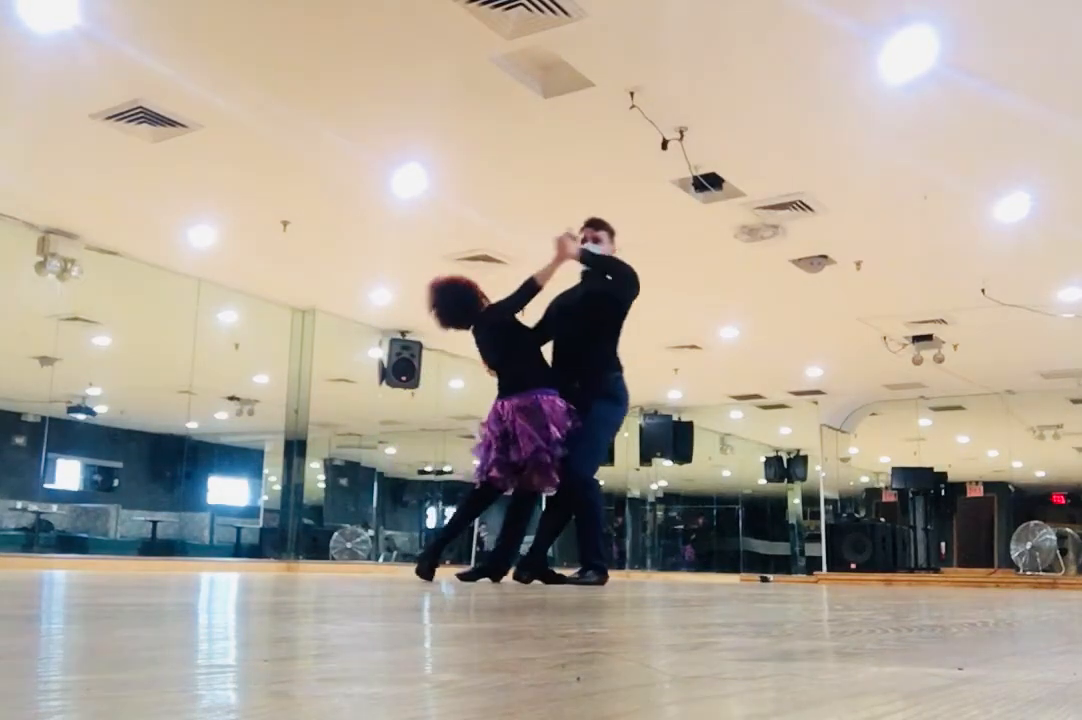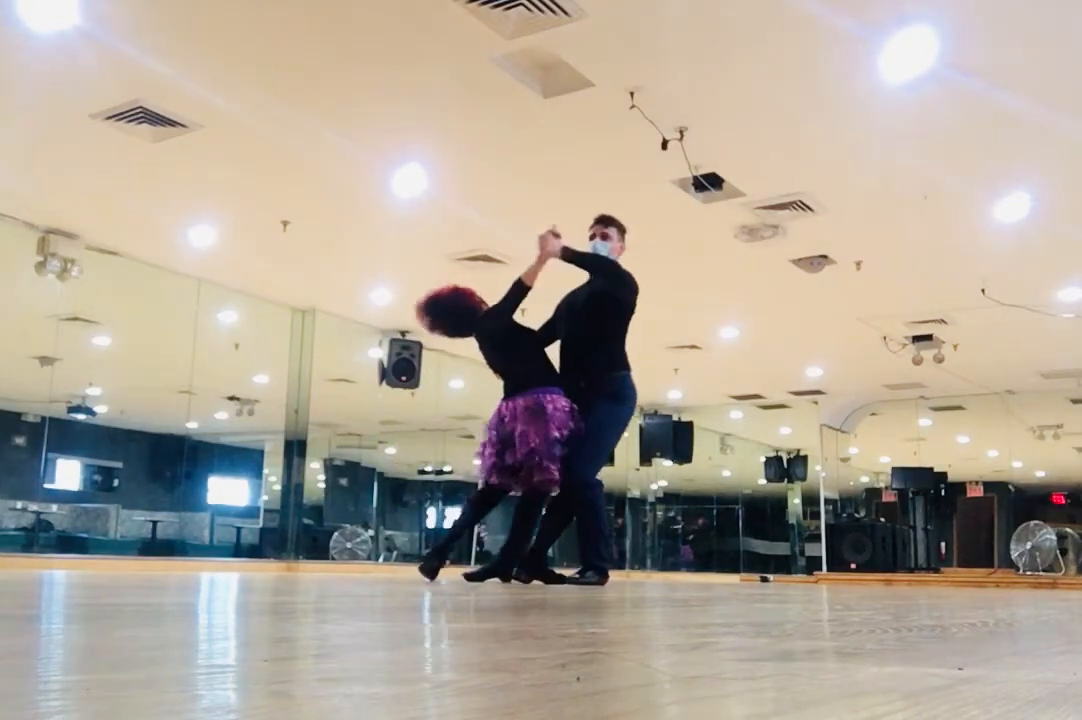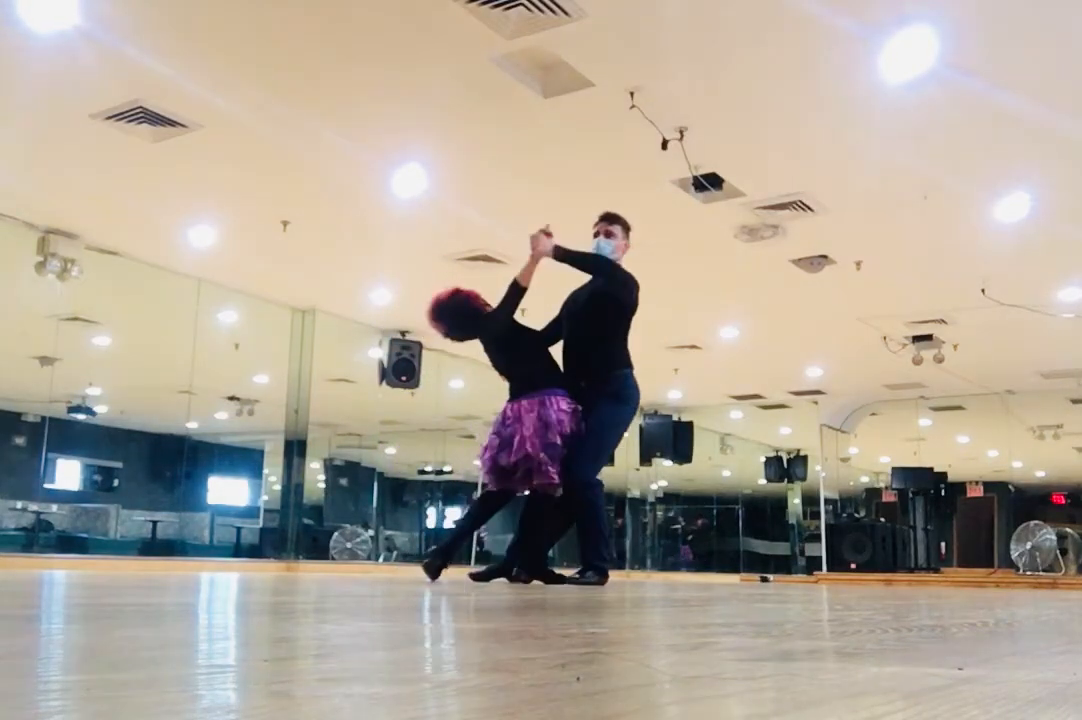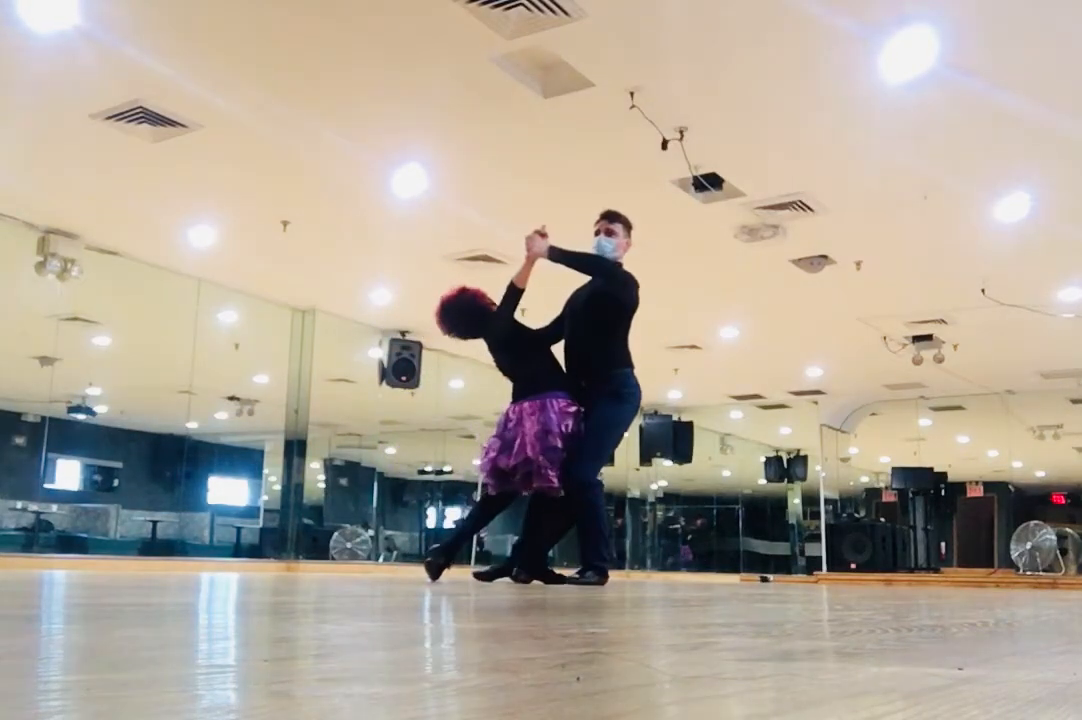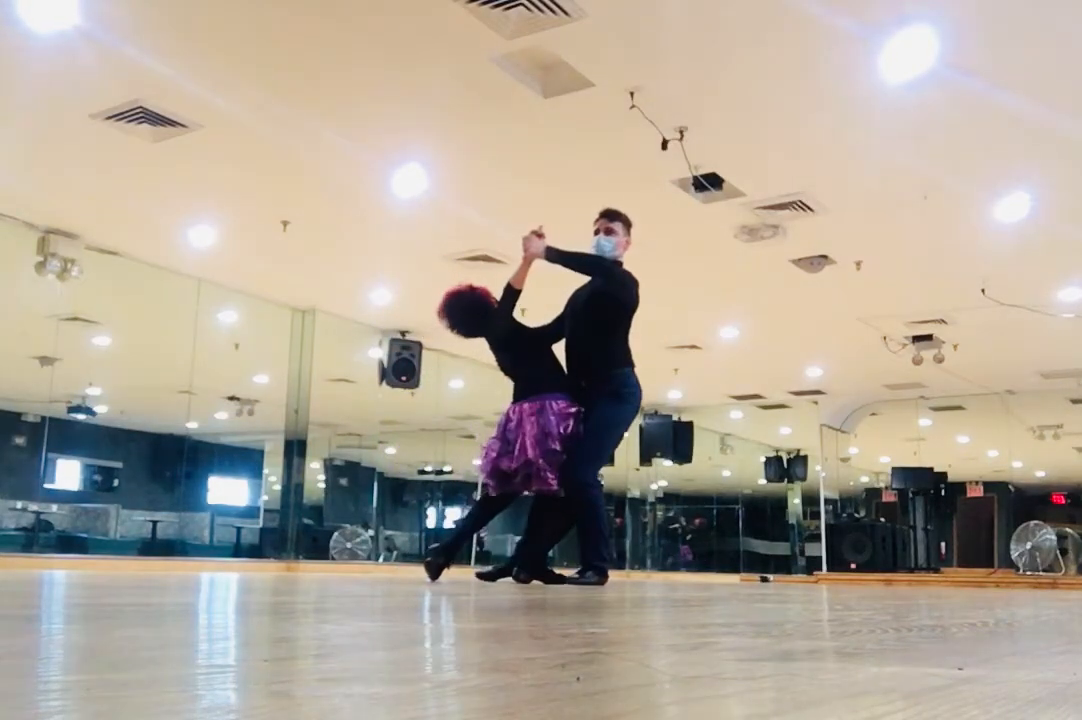
dt=0.1s
person 1, frame 1
left shoulder: (614, 289)
right shoulder: (565, 299)
left elbow: (629, 279)
right elbow: (533, 337)
left wrist: (588, 253)
left hip: (604, 392)
right hip: (567, 396)
left knee: (576, 472)
right knee: (560, 473)
left ankle: (594, 565)
right ankle: (535, 560)
person 1, frame 2
left shoulder: (620, 287)
right shoulder: (574, 298)
left elbow: (614, 276)
right elbow: (544, 335)
left wrist: (561, 251)
left hip: (611, 393)
right hip: (577, 397)
left knee: (579, 473)
right knee: (563, 473)
left ankle: (596, 565)
right ankle: (534, 561)
person 1, frame 3
left shoulder: (622, 285)
right shoulder: (578, 296)
left elbow: (609, 270)
right elbow: (548, 335)
left wrist: (553, 251)
left hip: (613, 390)
right hip: (581, 396)
left knee: (580, 473)
right knee: (560, 473)
left ankle: (595, 566)
right ankle: (523, 559)
person 1, frame 4
left shoulder: (622, 285)
right shoulder: (582, 295)
left elbow: (609, 269)
right elbow: (552, 332)
left wrist: (548, 251)
left hip: (616, 392)
right hip: (587, 396)
left knee: (581, 473)
right knee: (566, 473)
left ankle: (596, 565)
right ankle: (528, 558)
person 1, frame 5
left shoulder: (623, 283)
right shoulder: (582, 293)
left elbow: (601, 268)
left wrist: (546, 252)
left hip: (616, 390)
right hip: (586, 394)
left knee: (581, 473)
right knee: (563, 474)
left ankle: (596, 566)
right ankle: (528, 559)
person 2, frame 1
left shoulder: (484, 331)
right shoulder: (493, 317)
left elbow: (523, 343)
right elbow: (526, 293)
right wrist: (561, 257)
left hip: (510, 408)
right hip: (536, 404)
left knee: (491, 485)
right knee: (529, 486)
left ankle: (434, 551)
right ankle: (496, 561)
person 2, frame 2
left shoulder: (487, 333)
right shoulder: (491, 322)
left elbow: (528, 342)
right elbow: (516, 293)
right wrist: (544, 256)
left hip: (514, 409)
right hip: (539, 404)
left knee: (497, 486)
right knee: (537, 486)
left ankle: (440, 552)
right ankle: (507, 561)
person 2, frame 3
left shoulder: (494, 336)
right shoulder: (496, 325)
left elbow: (536, 341)
right elbow: (513, 295)
right wrist: (537, 256)
left hip: (523, 408)
right hip: (545, 405)
left knee: (500, 489)
right knee: (545, 487)
left ankle: (445, 551)
right ankle: (526, 560)
person 2, frame 4
left shoulder: (500, 334)
right shoulder: (499, 326)
left elbow: (541, 337)
right elbow: (511, 296)
right wrist: (531, 258)
left hip: (527, 410)
right hip: (546, 408)
left knee: (501, 491)
right knee: (546, 488)
left ankle: (446, 551)
right ankle: (528, 561)
person 2, frame 5
left shoulder: (502, 335)
right shoulder: (501, 327)
left elbow: (549, 333)
right elbow: (508, 298)
right wrist: (529, 259)
left hip: (529, 411)
right hip: (547, 409)
left knee: (501, 490)
right knee: (549, 487)
left ankle: (446, 551)
right ankle: (529, 561)
